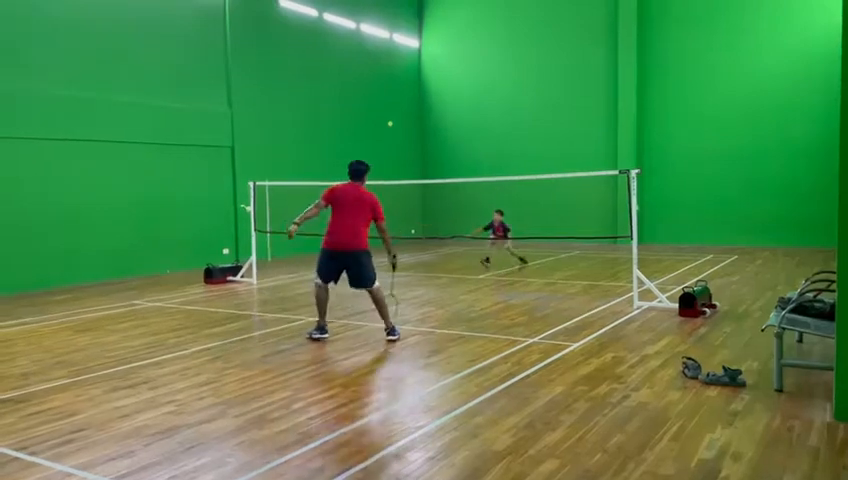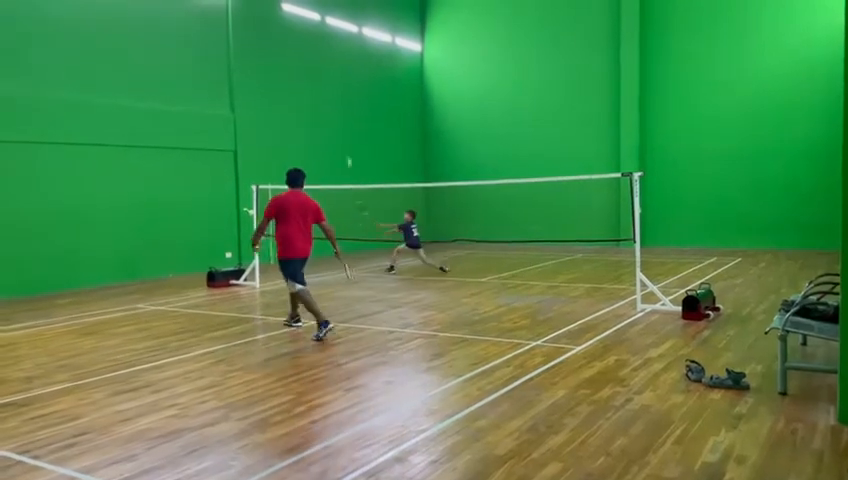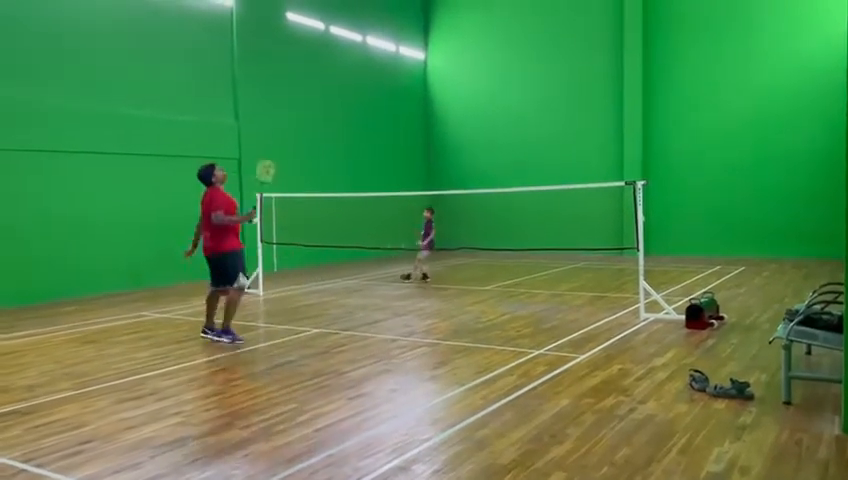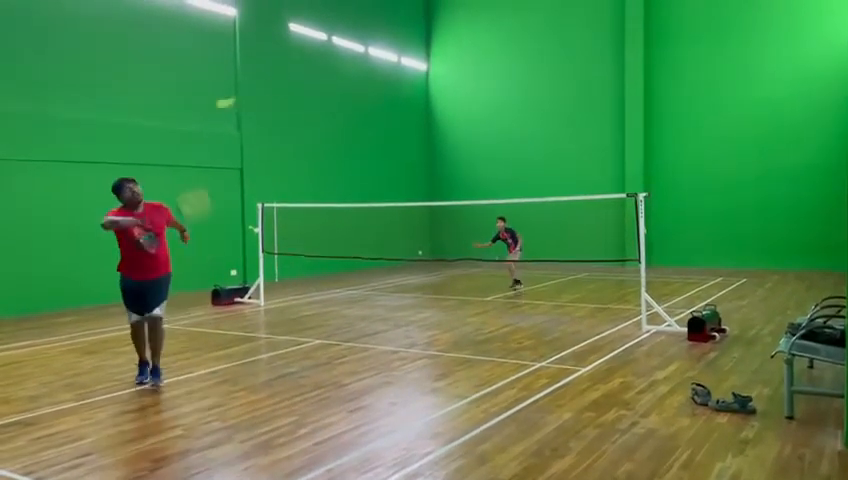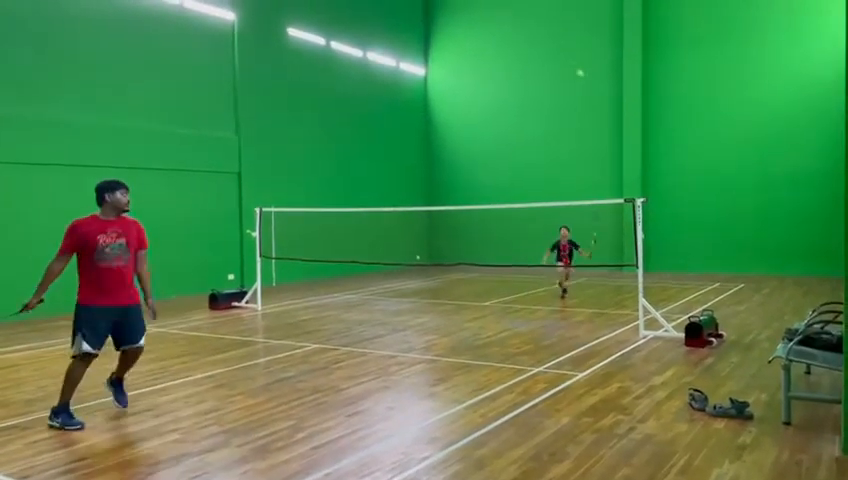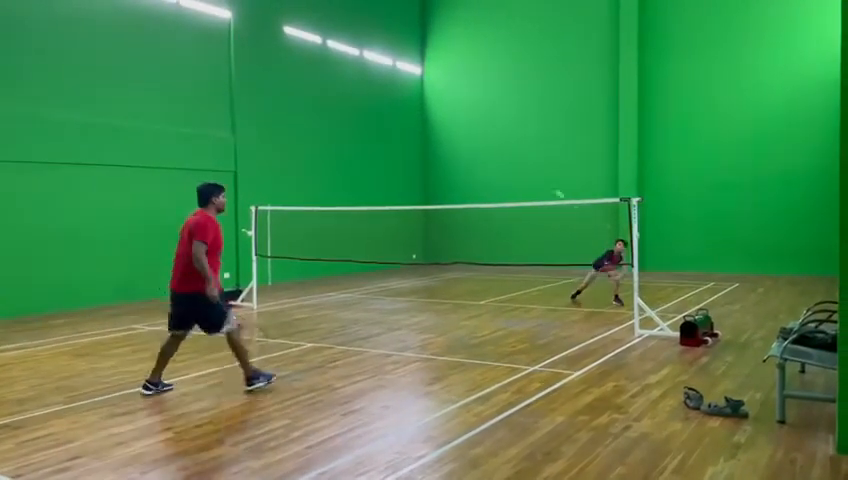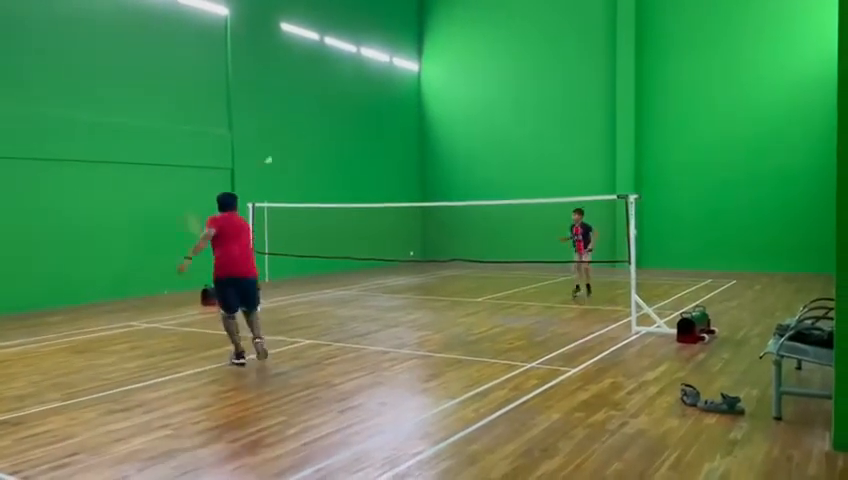
dt=0.7s
person 1, frame 1
left shoulder: (335, 191)
right shoulder: (372, 199)
left elbow: (316, 208)
right elbow: (382, 229)
left wrist: (296, 223)
right wrist: (391, 254)
left hip: (332, 247)
right hip: (358, 249)
left knee: (321, 284)
right knee: (373, 288)
left ankle: (322, 327)
right ankle: (390, 329)
person 1, frame 2
left shoulder: (278, 200)
right shoulder: (312, 204)
left elbow: (262, 226)
right elbow: (326, 228)
left wrist: (254, 243)
right wrist: (336, 247)
left hip: (288, 252)
right hip: (304, 251)
left knee: (300, 288)
right knee: (295, 283)
left ankle: (323, 322)
right ankle: (294, 316)
person 1, frame 3
left shoulder: (210, 194)
right shoulder: (219, 195)
left elbow: (201, 223)
right elbow: (216, 219)
left wrist: (194, 245)
right wrist: (243, 218)
left hip: (213, 248)
right hip: (227, 248)
left knee: (217, 288)
right knee: (238, 286)
left ankle: (208, 327)
right ankle: (225, 330)
person 1, frame 4
left shoulder: (159, 210)
right shoulder: (119, 215)
left elbow: (172, 221)
right elbow: (106, 224)
left wrist: (183, 230)
right wrist: (125, 221)
left hip: (159, 276)
right hip: (132, 278)
left knee: (155, 318)
right knee: (137, 322)
left ankle: (156, 367)
right ankle: (143, 363)
person 1, frame 5
left shoulder: (134, 227)
right shoulder: (80, 227)
left elbow: (141, 263)
right elbow: (59, 262)
left wrist: (148, 296)
right wrist: (38, 293)
left hip: (127, 303)
right hip: (92, 304)
left knee: (135, 347)
right knee: (84, 355)
left ankle: (116, 380)
right ankle: (60, 411)
person 1, frame 6
left shoulder: (197, 219)
right shoulder: (206, 222)
right elbow: (197, 254)
right wrist: (210, 282)
left hip: (181, 288)
right hip: (199, 289)
left knee: (178, 334)
right knee: (232, 329)
left ankle: (153, 381)
right ankle: (251, 376)
person 1, frame 7
left shoulder: (215, 220)
right shoulder: (244, 224)
left elbow: (205, 237)
left wrist: (188, 258)
left hip: (225, 273)
right hip: (249, 272)
left knee: (228, 313)
right knee: (251, 310)
left ankle: (240, 353)
right ankle: (259, 339)
